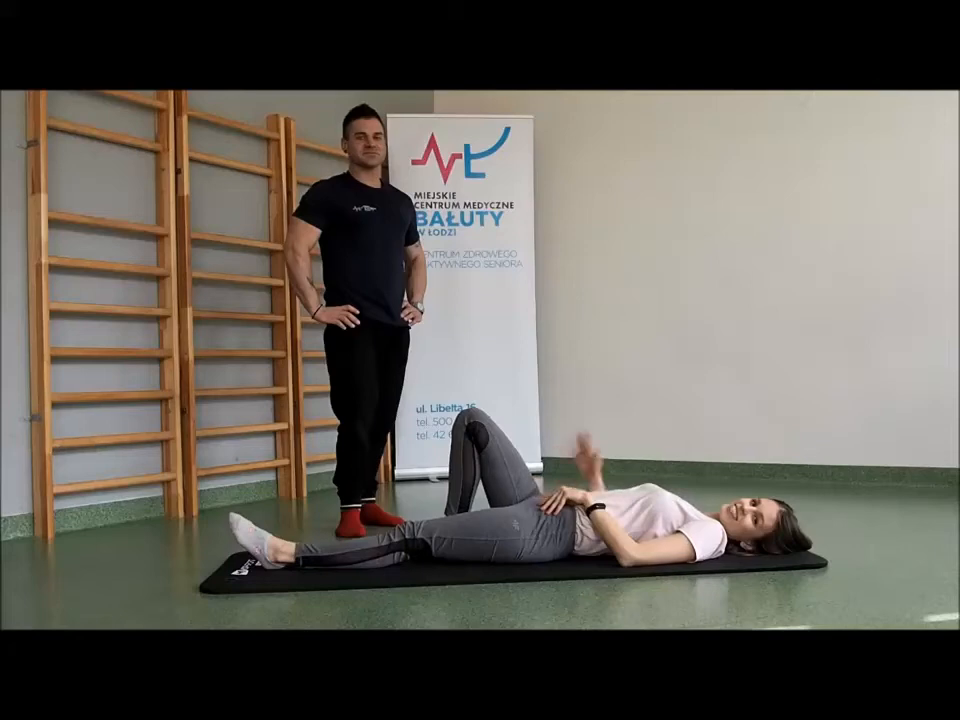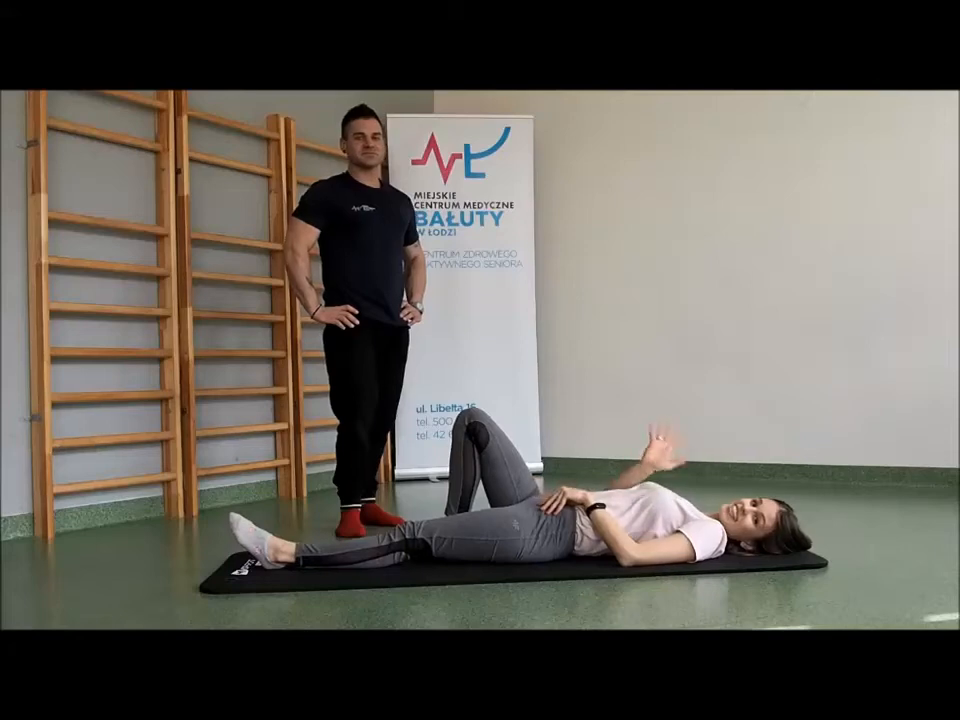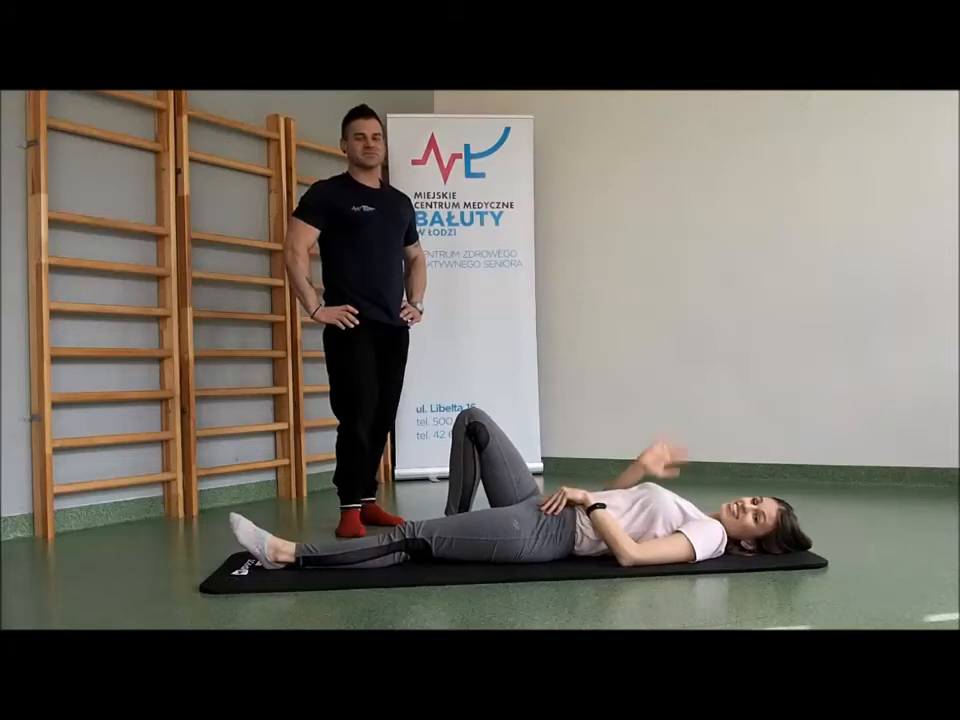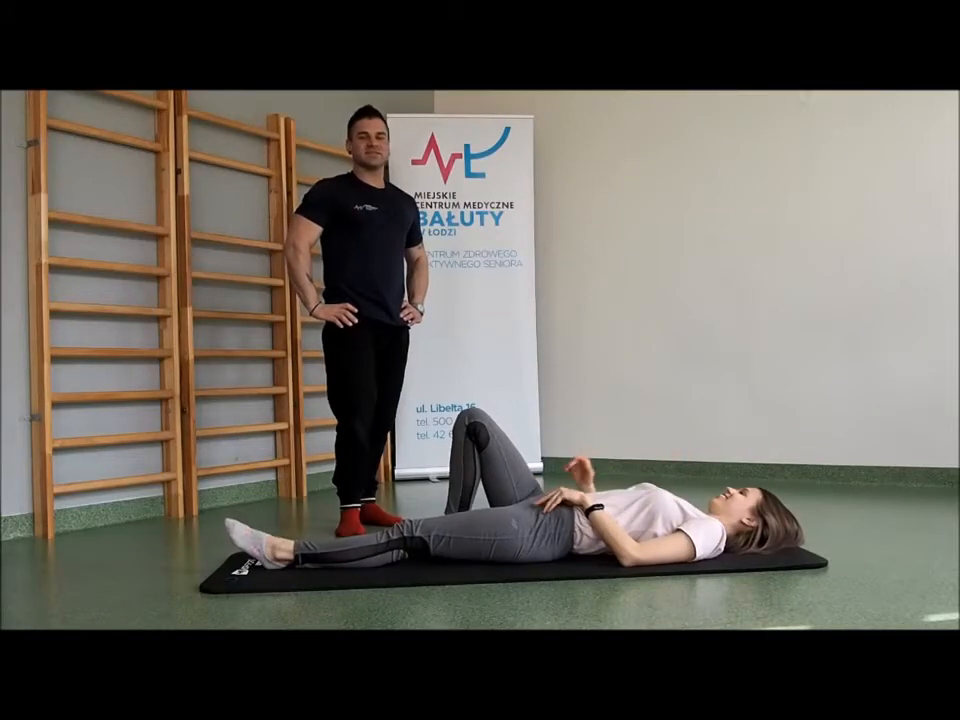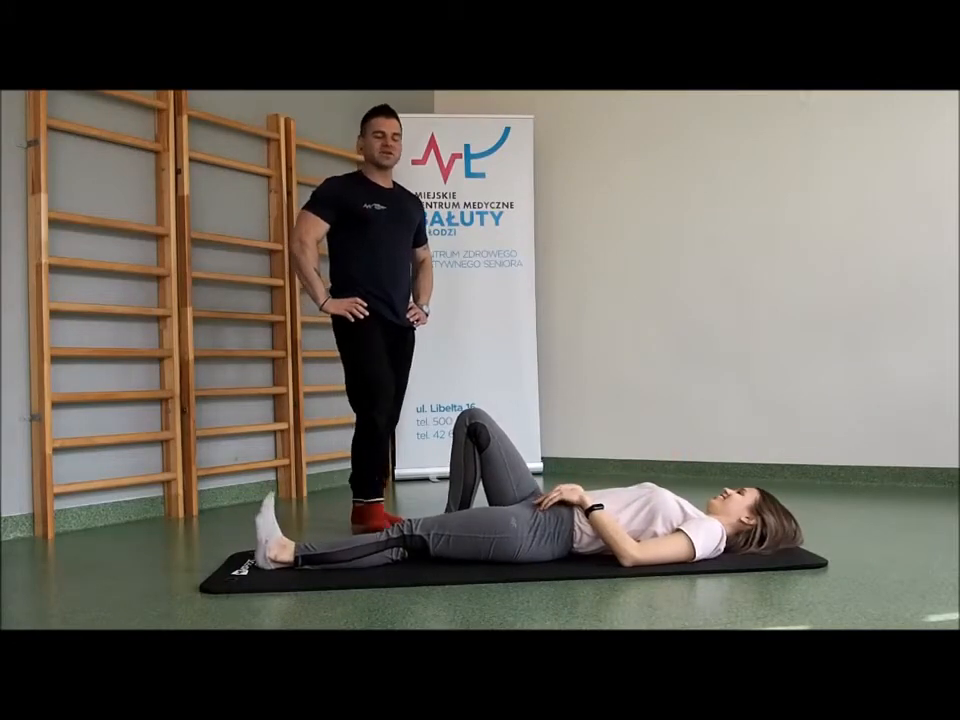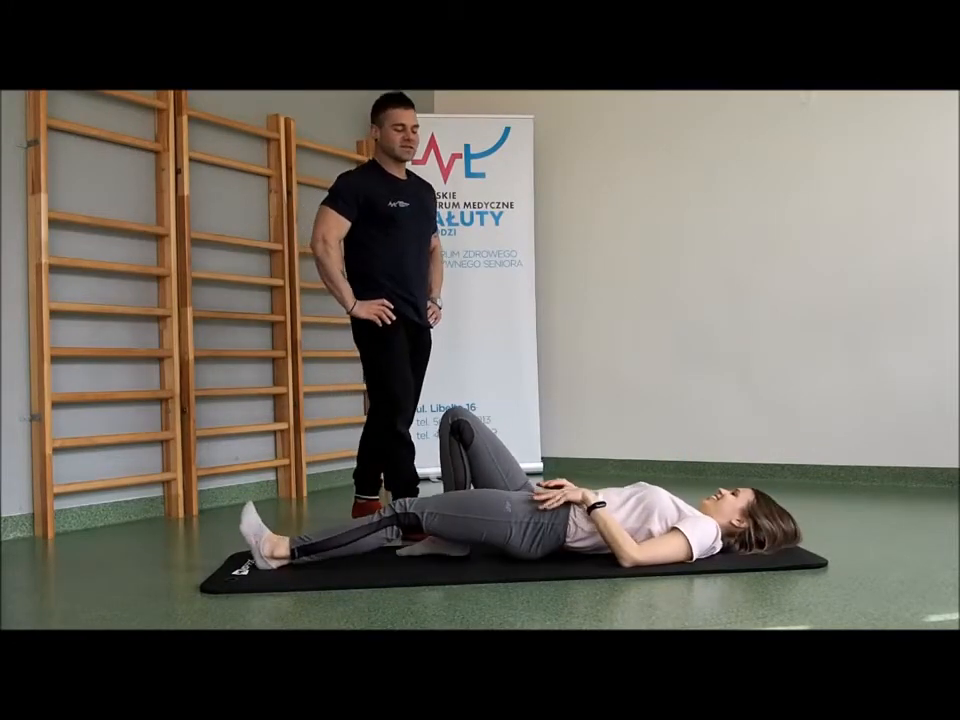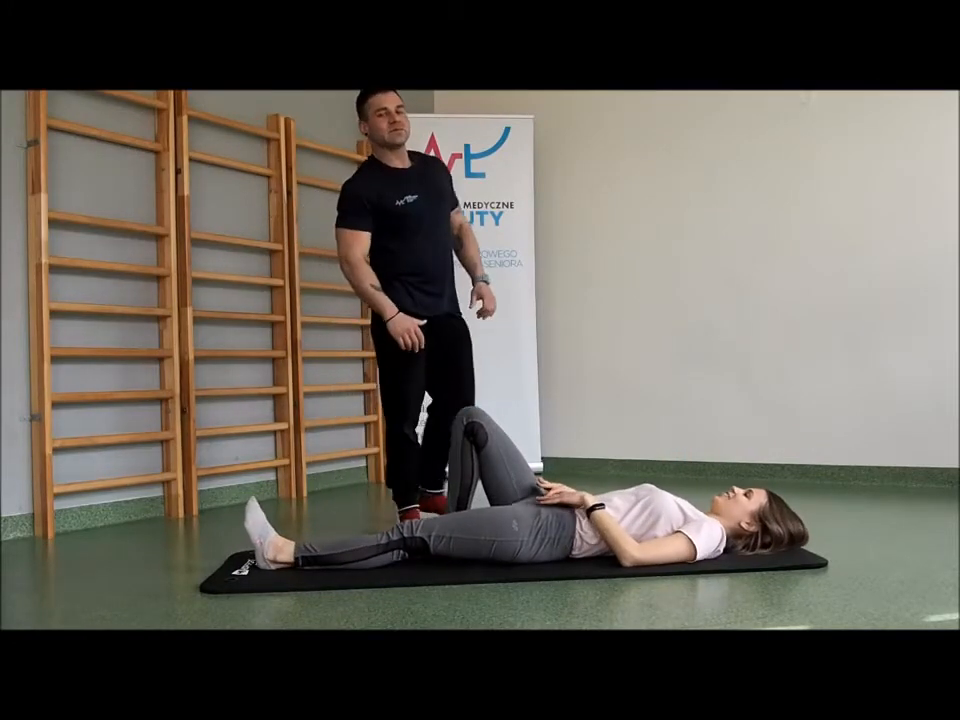
dt=0.5s
person 1, frame 1
left shoulder: (709, 540)
right shoulder: (696, 516)
left elbow: (631, 555)
left wrist: (586, 501)
right wrist: (592, 473)
left hip: (545, 534)
right hip: (545, 508)
left knee: (409, 537)
right knee: (472, 422)
left ankle: (287, 553)
right ankle: (452, 536)
person 1, frame 2
left shoulder: (710, 538)
right shoulder: (697, 514)
left elbow: (631, 554)
left wrist: (586, 499)
right wrist: (647, 466)
left hip: (545, 535)
right hip: (544, 507)
left knee: (410, 537)
right knee: (472, 422)
left ankle: (289, 555)
right ankle: (452, 534)
person 1, frame 3
left shoulder: (710, 539)
right shoulder: (696, 515)
left elbow: (631, 555)
left wrist: (585, 500)
right wrist: (642, 466)
left hip: (546, 536)
right hip: (542, 507)
left knee: (410, 537)
right knee: (472, 422)
left ankle: (289, 554)
right ankle: (453, 534)
person 1, frame 4
left shoulder: (710, 535)
right shoulder: (690, 516)
left elbow: (633, 555)
left wrist: (587, 501)
right wrist: (586, 483)
left hip: (546, 534)
right hip: (544, 508)
left knee: (408, 536)
right knee: (472, 422)
left ankle: (286, 553)
right ankle: (450, 534)
person 1, frame 5
left shoulder: (708, 537)
right shoulder: (691, 516)
left elbow: (631, 555)
left wrist: (586, 500)
right wrist: (577, 495)
left hip: (544, 534)
right hip: (543, 509)
left knee: (409, 536)
right knee: (472, 422)
left ankle: (288, 553)
right ankle: (453, 533)
person 1, frame 6
left shoulder: (704, 534)
right shoulder: (689, 518)
left elbow: (634, 556)
left wrist: (588, 499)
right wrist: (577, 490)
left hip: (539, 526)
right hip: (538, 503)
left knee: (403, 512)
right knee: (457, 421)
left ankle: (284, 551)
right ankle: (449, 537)
person 1, frame 7
left shoulder: (709, 537)
right shoulder: (693, 517)
left elbow: (632, 555)
left wrist: (588, 501)
right wrist: (571, 493)
left hip: (547, 535)
right hip: (547, 509)
left knee: (410, 537)
right knee: (471, 421)
left ankle: (287, 554)
right ankle: (451, 530)
person 2, frame 1
left shoulder: (401, 201)
right shoulder: (328, 194)
left elbow: (416, 257)
right elbow: (295, 250)
left wrist: (417, 302)
right wrist: (317, 308)
left hip: (395, 327)
right hip: (352, 327)
left knee: (382, 418)
right knee: (357, 416)
left ankle: (368, 500)
right ankle: (350, 509)
person 2, frame 2
left shoulder: (400, 201)
right shoulder: (327, 194)
left elbow: (415, 257)
right elbow: (295, 251)
left wrist: (417, 302)
right wrist: (316, 307)
left hip: (395, 327)
right hip: (352, 327)
left knee: (382, 418)
right knee: (357, 416)
left ankle: (368, 501)
right ankle: (350, 509)
person 2, frame 3
left shoulder: (399, 202)
right shoulder: (327, 194)
left elbow: (415, 257)
right elbow: (294, 251)
left wrist: (416, 303)
right wrist: (316, 308)
left hip: (394, 327)
right hip: (351, 327)
left knee: (382, 417)
right knee: (358, 416)
left ankle: (367, 500)
right ankle: (350, 508)
person 2, frame 4
left shoulder: (404, 203)
right shoulder: (330, 192)
left elbow: (418, 259)
right elbow: (296, 248)
left wrist: (418, 304)
right wrist: (316, 305)
left hip: (394, 326)
right hip: (351, 324)
left knee: (382, 417)
right knee: (356, 415)
left ankle: (367, 500)
right ankle: (350, 510)
person 2, frame 5
left shoulder: (410, 203)
right shoulder: (339, 189)
left elbow: (423, 260)
right elbow: (301, 242)
left wrist: (423, 304)
right wrist: (324, 299)
left hip: (401, 323)
right hip: (359, 317)
left knee: (385, 414)
right knee: (376, 406)
left ankle: (363, 501)
right ankle: (375, 504)
person 2, frame 6
left shoulder: (423, 190)
right shoulder: (356, 184)
right elbow: (323, 243)
left wrist: (435, 298)
right wrist: (352, 303)
left hip: (417, 320)
right hip: (380, 318)
left knee: (388, 413)
right knee: (395, 412)
left ankle: (366, 498)
person 2, frame 7
left shoulder: (434, 169)
right shoulder: (362, 187)
left elbow: (459, 227)
right elbow: (352, 259)
left wrist: (480, 278)
right wrist: (390, 314)
left hip: (447, 312)
right hip: (403, 318)
left knee: (457, 406)
right knee: (403, 417)
left ankle: (432, 488)
right ankle: (408, 508)
